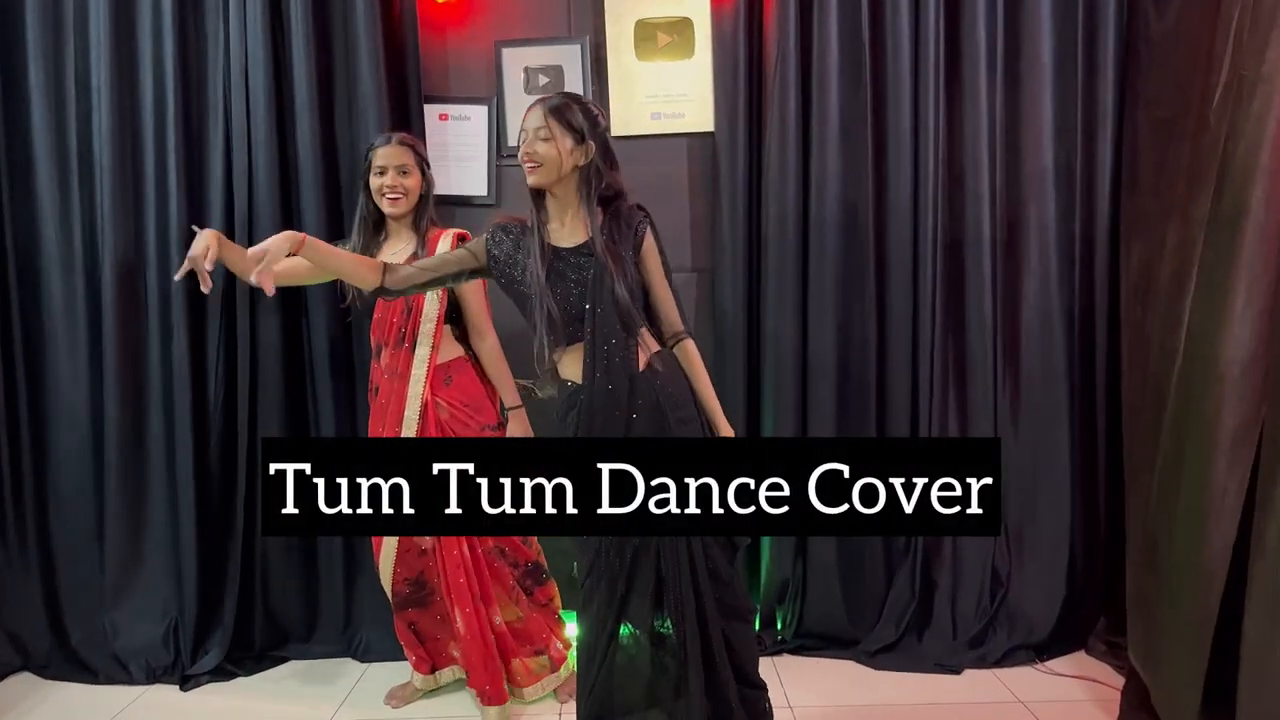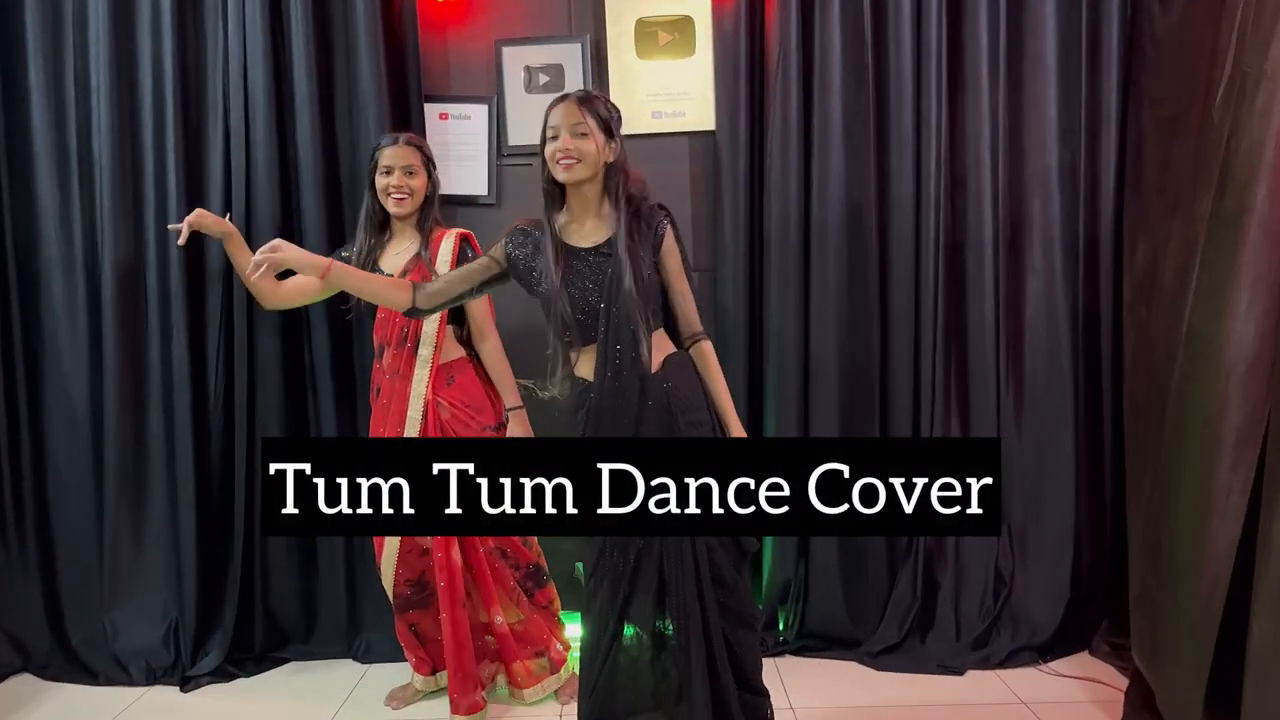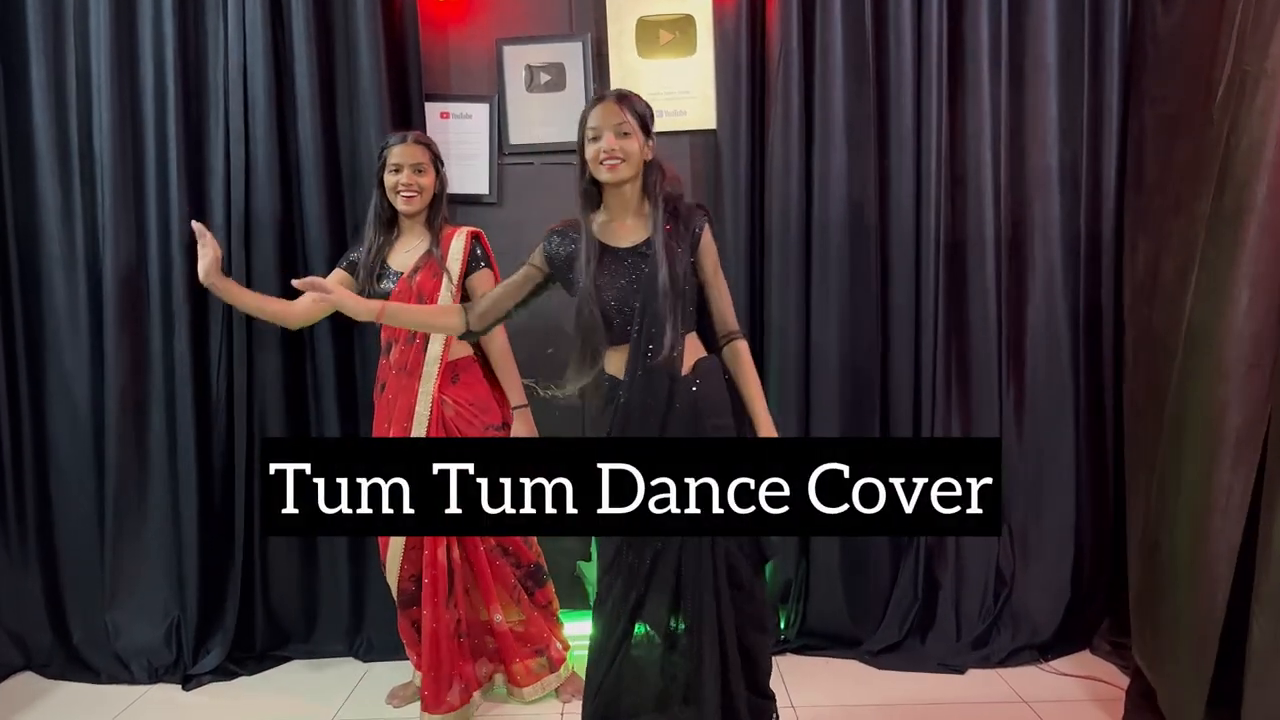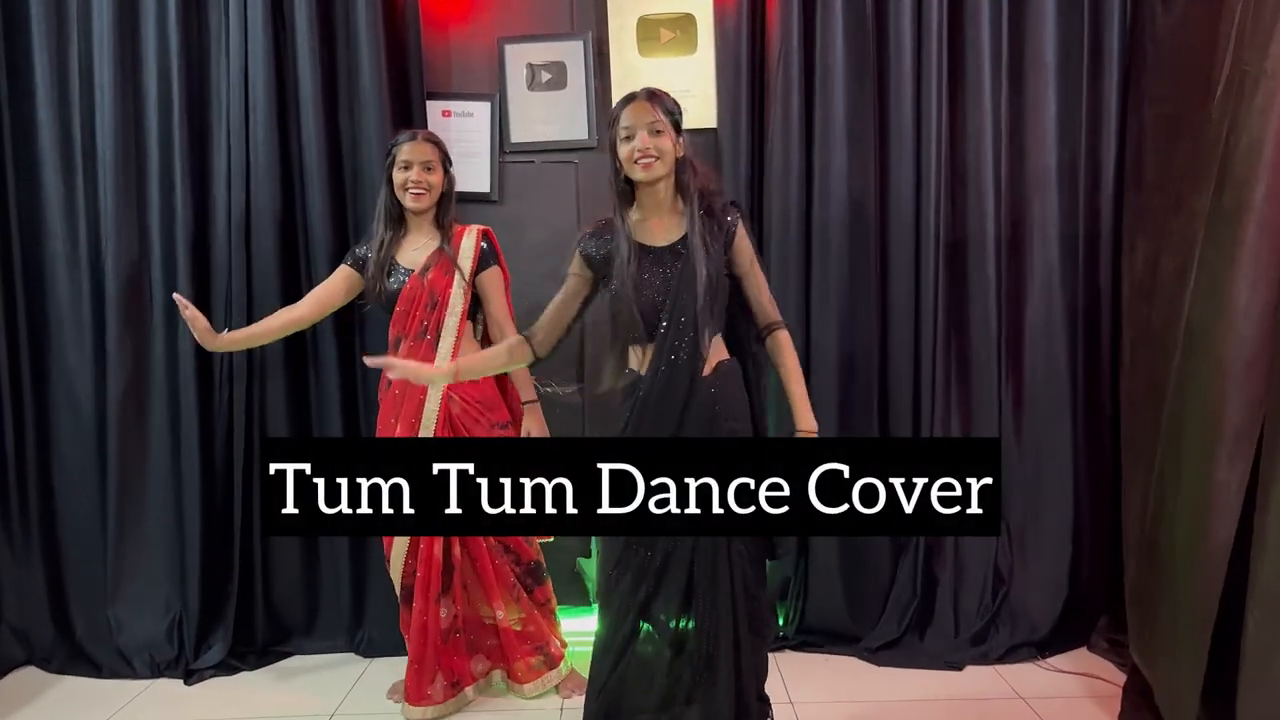
dt=0.2s
person 1, frame 1
left shoulder: (629, 225)
right shoulder: (509, 242)
left elbow: (675, 332)
right elbow: (393, 278)
left wrist: (722, 428)
right wrist: (300, 243)
left hip: (663, 407)
right hip: (593, 418)
left knee: (699, 569)
right knee: (610, 577)
person 1, frame 2
left shoulder: (649, 224)
right shoulder: (529, 243)
left elbow: (693, 334)
right elbow: (420, 297)
left wrist: (735, 431)
right wrist: (312, 261)
left hip: (676, 409)
right hip: (604, 418)
left knee: (704, 572)
right knee: (616, 580)
person 1, frame 3
left shoulder: (687, 225)
right shoulder: (569, 244)
left elbow: (729, 334)
right elbow: (473, 318)
left wrist: (765, 430)
right wrist: (362, 306)
left hip: (700, 410)
right hip: (628, 418)
left knee: (718, 574)
right knee: (630, 579)
person 1, frame 4
left shoulder: (720, 223)
right shoulder: (604, 242)
left elbow: (771, 325)
right elbow: (534, 341)
left wrist: (806, 425)
right wrist: (439, 371)
left hip: (716, 410)
right hip: (646, 416)
left knee: (724, 573)
right knee: (634, 577)
person 2, frame 1
left shoulder: (451, 245)
right shoulder: (359, 252)
left elbow: (482, 334)
right elbow: (264, 270)
left wrist: (515, 409)
right wrist: (214, 240)
left hip: (456, 402)
right hip: (392, 410)
left knee: (491, 536)
right knee: (405, 545)
left ankle: (544, 660)
right ankle: (433, 663)
person 2, frame 2
left shoulder: (456, 246)
right shoulder: (361, 253)
left elbow: (486, 335)
right elbow: (273, 294)
left wrist: (515, 411)
right wrist: (225, 232)
left hip: (457, 404)
right hip: (394, 410)
left knee: (492, 538)
right knee: (407, 546)
left ankle: (544, 662)
right ankle: (434, 666)
person 2, frame 3
left shoulder: (464, 246)
right shoulder: (369, 255)
left elbow: (493, 333)
right elbow: (295, 312)
left wrist: (520, 410)
right wrist: (218, 283)
left hip: (463, 403)
right hip: (399, 409)
left knee: (493, 536)
right knee: (412, 544)
left ankle: (542, 661)
right ankle: (437, 668)
person 2, frame 4
left shoulder: (473, 244)
right shoulder: (374, 253)
left elbow: (503, 330)
right elbow: (304, 312)
left wrist: (530, 404)
right wrist: (222, 340)
left hip: (470, 401)
right hip: (404, 405)
left knee: (496, 534)
right knee: (416, 541)
left ankle: (541, 658)
right ankle: (438, 667)
